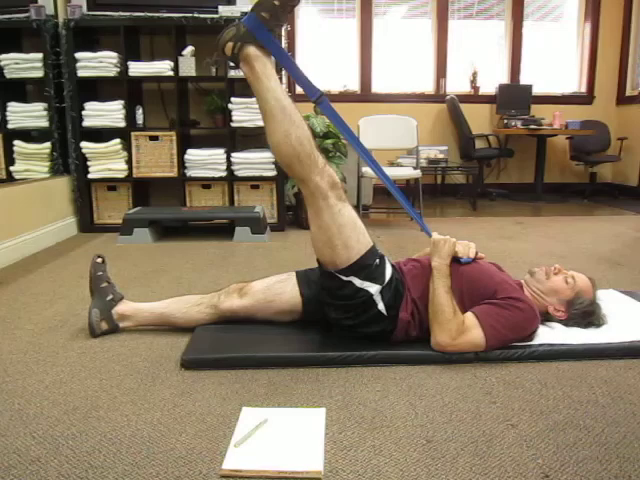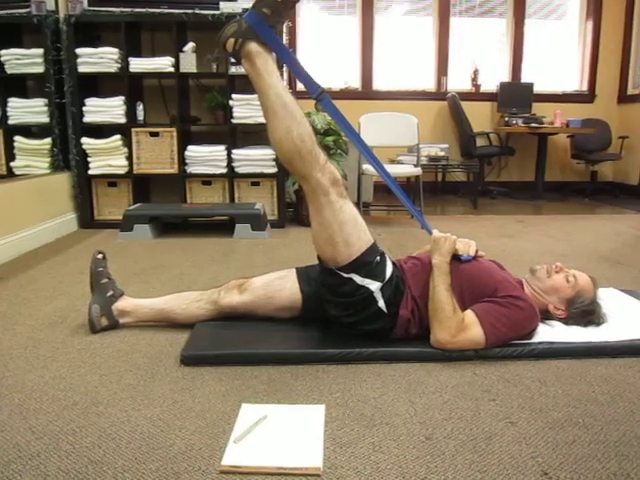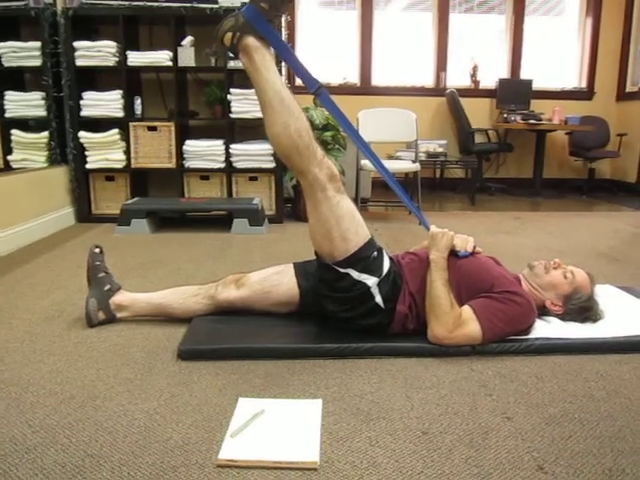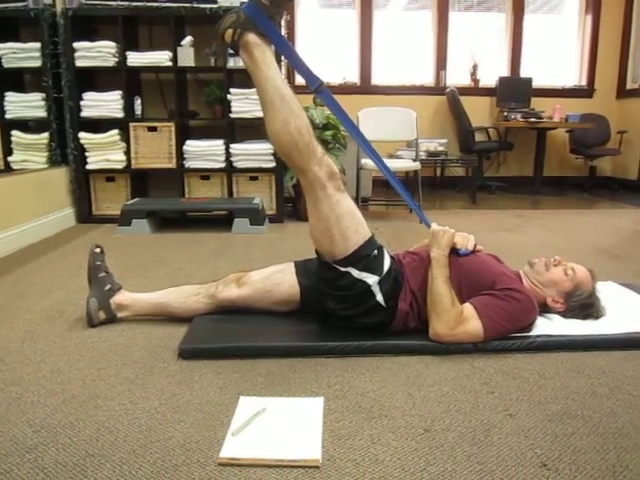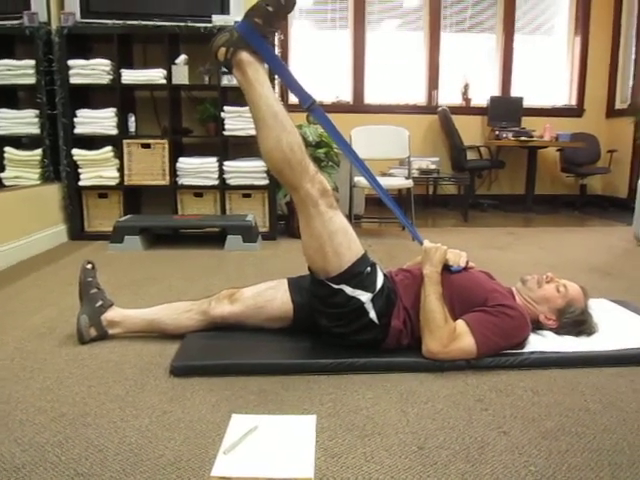
dt=0.5s
person 1, frame 1
left shoulder: (521, 312)
right shoulder: (502, 283)
left elbow: (446, 338)
left wrist: (440, 264)
right wrist: (447, 250)
left hip: (378, 305)
right hip: (372, 288)
left knee: (323, 183)
right ankle: (118, 313)
person 1, frame 2
left shoulder: (521, 310)
right shoulder: (501, 281)
left elbow: (445, 335)
left wrist: (441, 261)
right wrist: (451, 249)
left hip: (377, 301)
right hip: (370, 285)
left knee: (324, 179)
right ankle: (120, 310)
person 1, frame 3
left shoulder: (518, 306)
right shoulder: (500, 278)
left elbow: (442, 331)
left wrist: (438, 257)
right wrist: (446, 245)
left hip: (374, 298)
right hip: (365, 283)
left knee: (321, 174)
right ankle: (116, 303)
person 1, frame 4
left shoulder: (519, 303)
right shoulder: (502, 275)
left elbow: (444, 328)
left wrist: (439, 254)
right wrist: (450, 242)
left hip: (375, 296)
right hip: (370, 279)
left knee: (321, 173)
right ankle: (118, 303)
person 1, frame 5
left shoulder: (512, 320)
right shoulder: (493, 289)
left elbow: (437, 345)
left wrist: (431, 271)
right wrist: (435, 259)
left hip: (367, 313)
right hip: (358, 298)
left knee: (314, 190)
right ankle: (107, 319)
